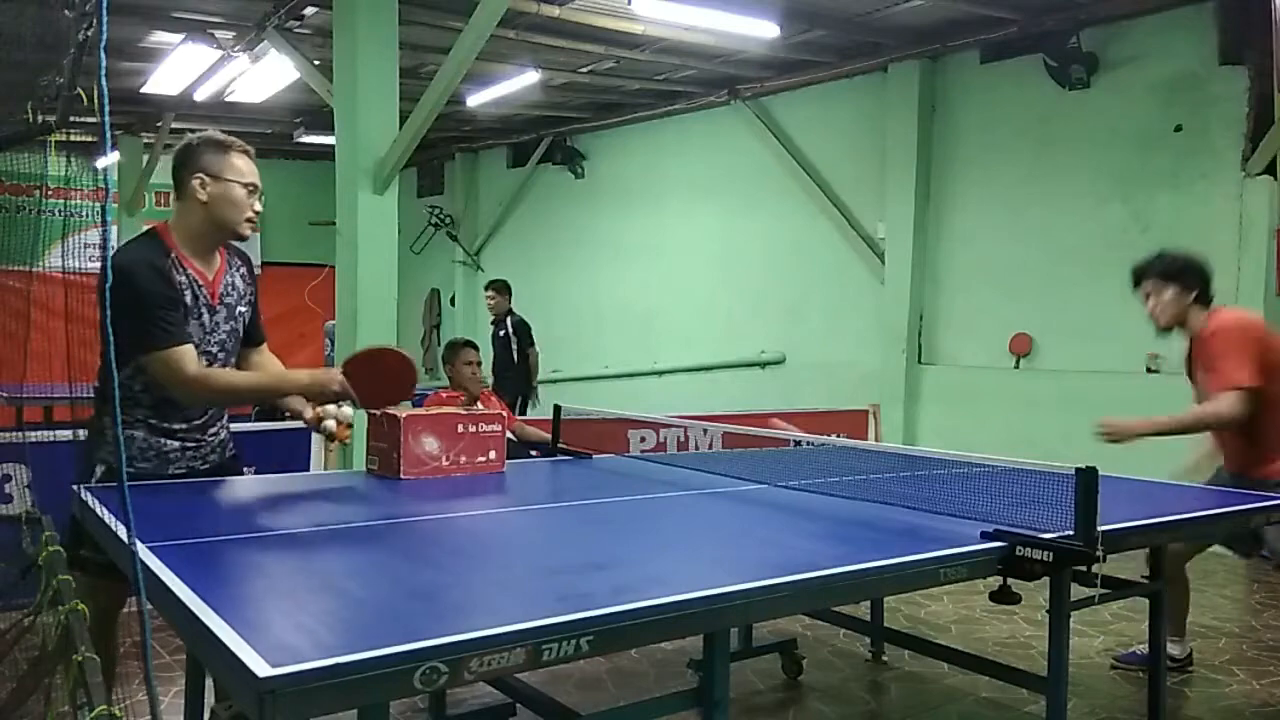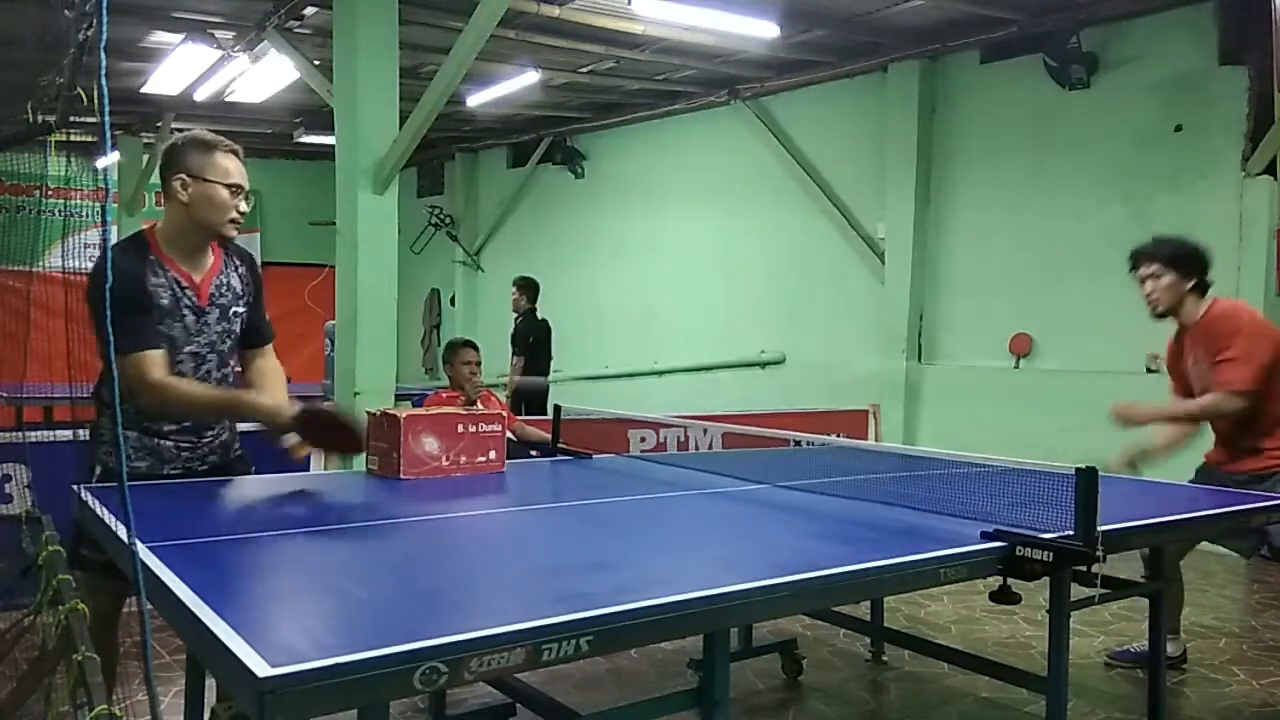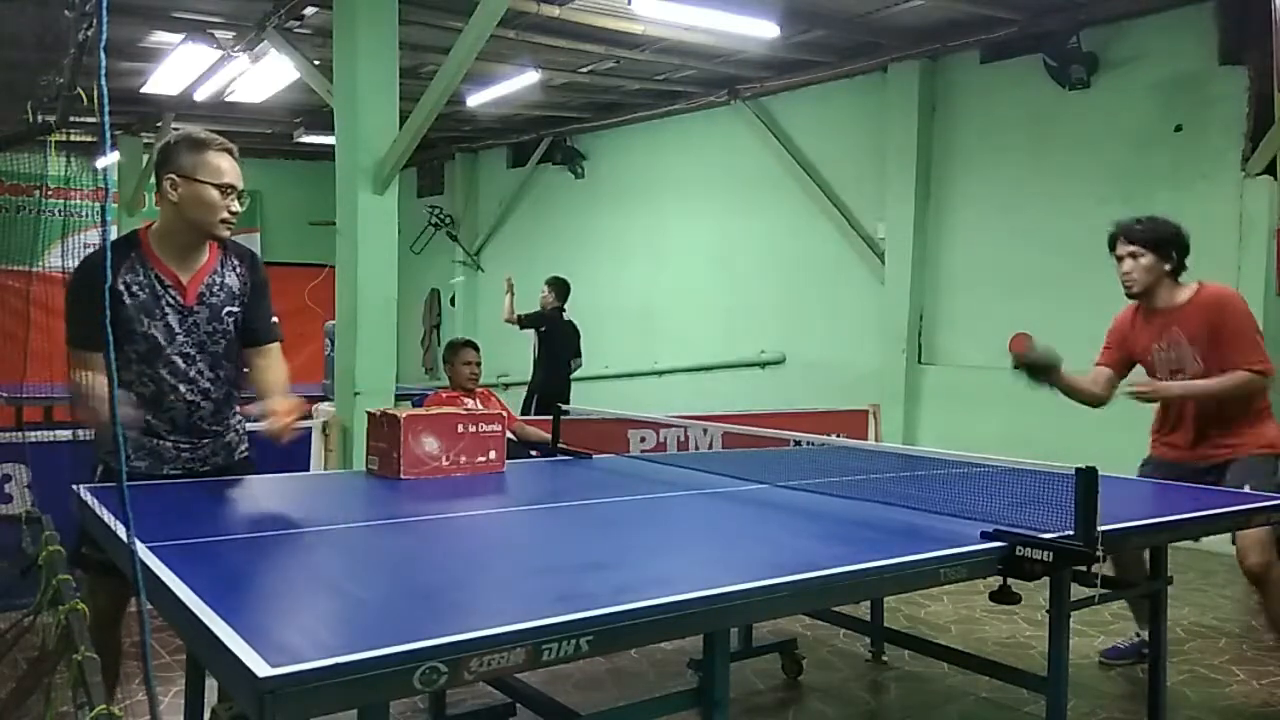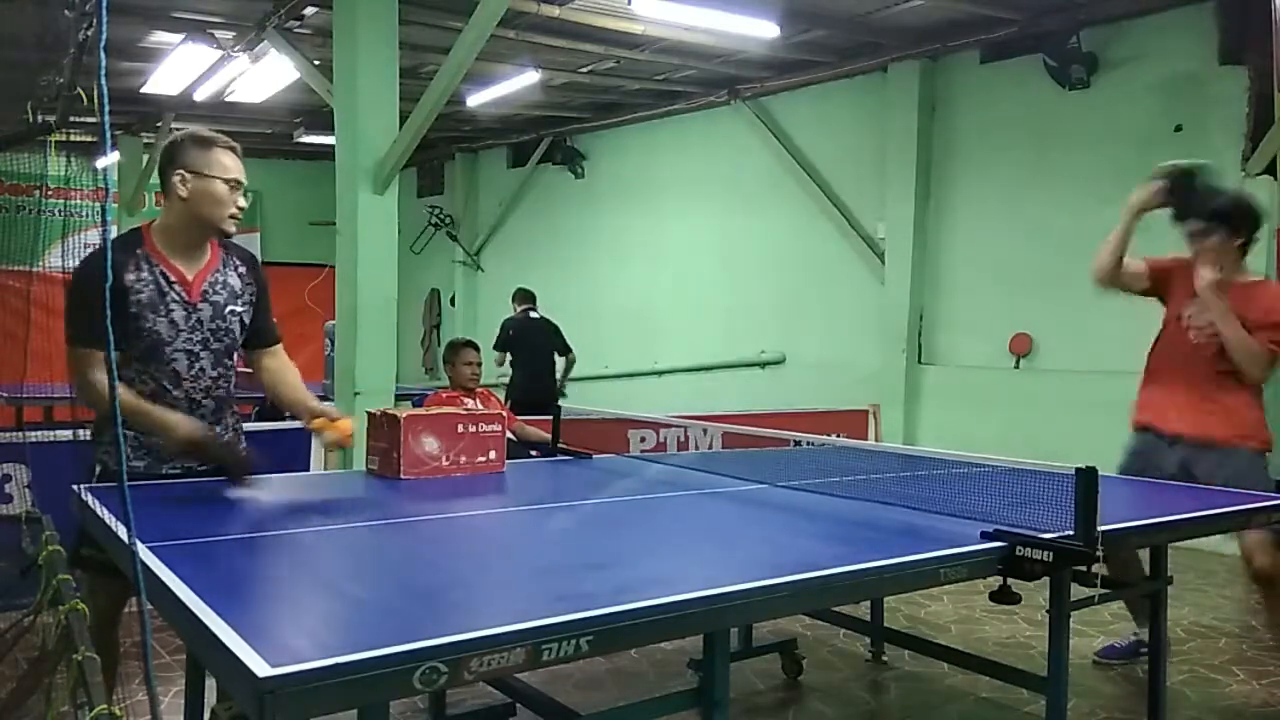
dt=1s
person 1, frame 1
left shoulder: (240, 267)
right shoulder: (139, 267)
left elbow: (253, 354)
right elbow: (188, 381)
left wrist: (309, 409)
right wrist: (307, 382)
left hip: (212, 462)
right hip: (130, 468)
right knee: (98, 608)
person 1, frame 2
left shoulder: (242, 267)
right shoulder: (122, 271)
left elbow: (259, 355)
right elbow: (151, 387)
left wrist: (284, 418)
right wrist: (251, 406)
left hip: (217, 462)
right hip: (134, 469)
right knee: (101, 605)
person 1, frame 3
left shoulder: (245, 267)
right shoulder: (105, 272)
left elbow: (264, 355)
right elbow: (90, 372)
left wrist: (277, 402)
right wrist: (98, 402)
left hip: (223, 463)
right hip: (134, 469)
right knee: (103, 608)
person 1, frame 4
left shoulder: (244, 269)
right shoulder: (106, 271)
left elbow: (268, 358)
right elbow: (91, 376)
left wrist: (314, 410)
right wrist: (158, 421)
left hip: (222, 465)
right hip: (134, 469)
right knee: (103, 606)
person 2, frame 1
left shoulder: (1228, 329)
right shoulder: (1198, 346)
left elbow: (1233, 409)
left wrist: (1143, 426)
right hip: (1245, 472)
right knee: (1169, 550)
right ankle: (1175, 648)
person 2, frame 2
left shoulder: (1235, 320)
right shoulder: (1178, 347)
left elbow: (1233, 402)
right elbow: (1186, 425)
left wrist: (1149, 412)
right wrist: (1135, 455)
right hip: (1229, 466)
right knee: (1158, 549)
right ankle: (1169, 645)
person 2, frame 3
left shoulder: (1221, 303)
right shoulder: (1127, 325)
right elbow: (1096, 391)
left wrist: (1172, 389)
right wrist: (1056, 376)
right hip: (1175, 452)
right ankle: (1148, 634)
person 2, frame 4
right shoulder: (1177, 273)
right elbow: (1105, 275)
left wrist: (1216, 299)
right wrist: (1136, 208)
left hip: (1230, 445)
right hip: (1158, 437)
right knee: (1112, 537)
right ankle: (1146, 631)
